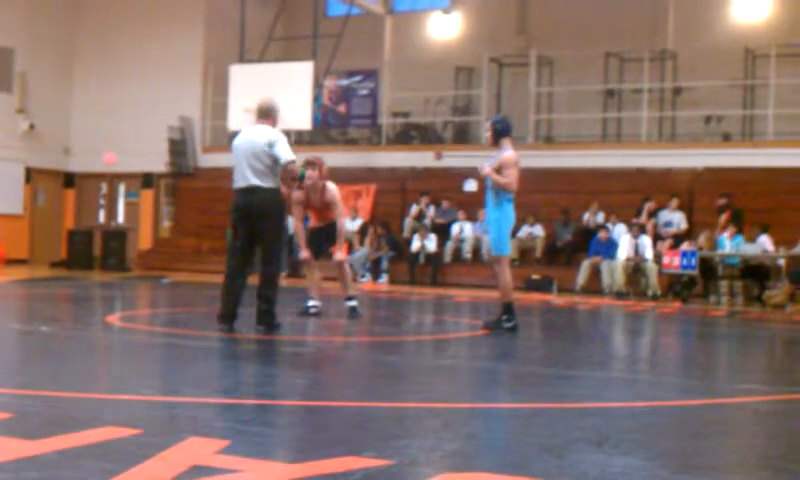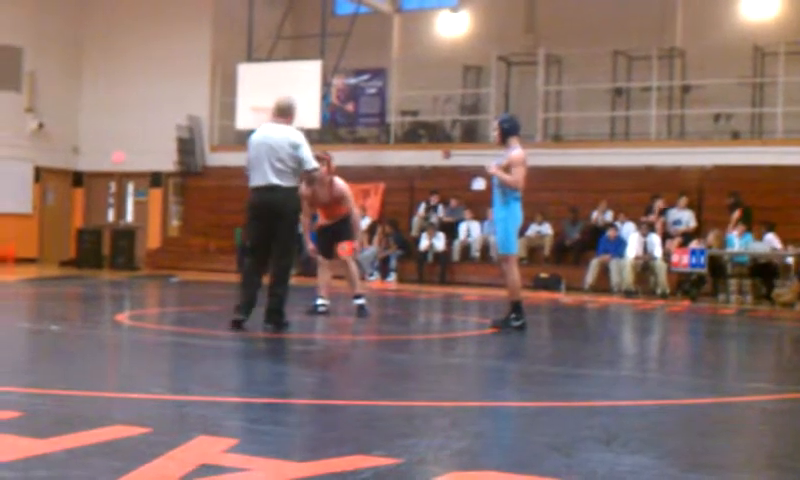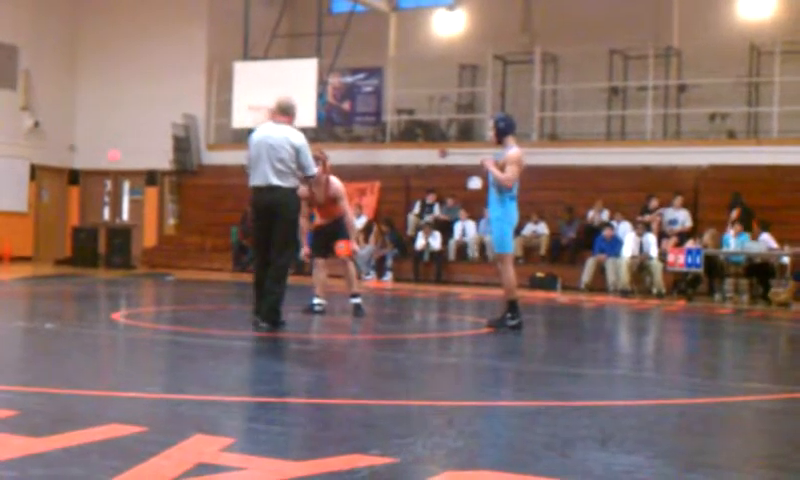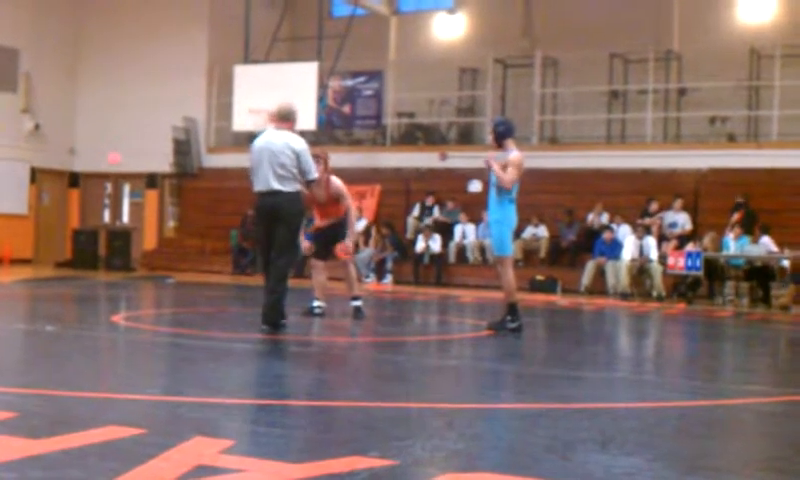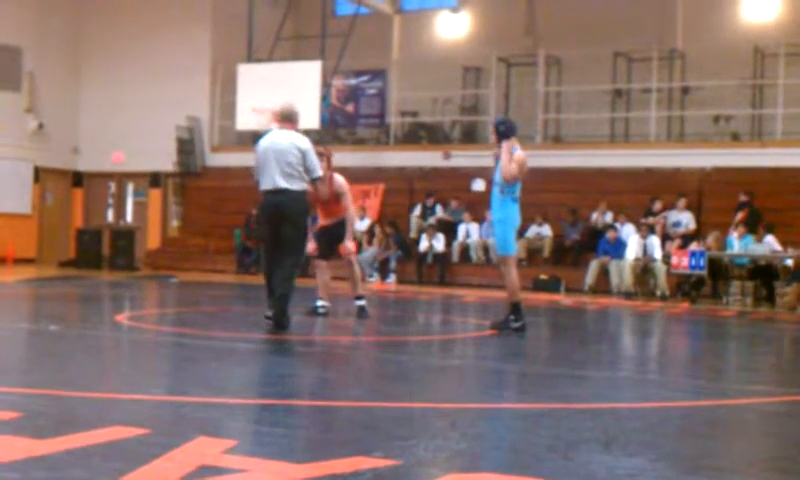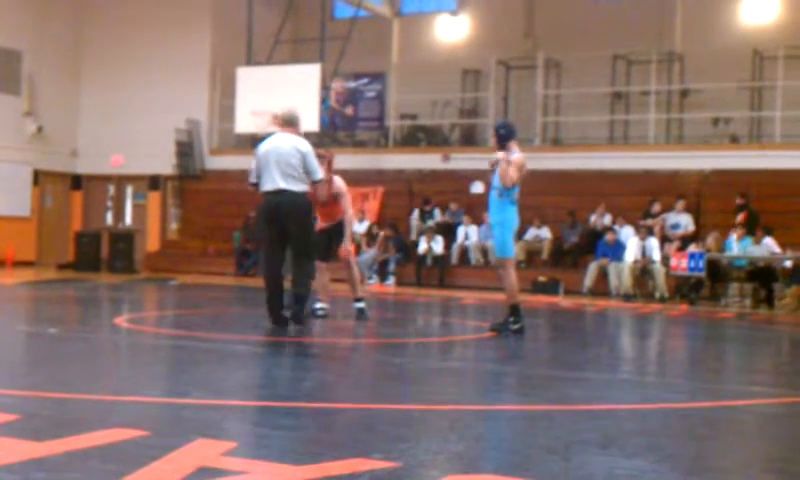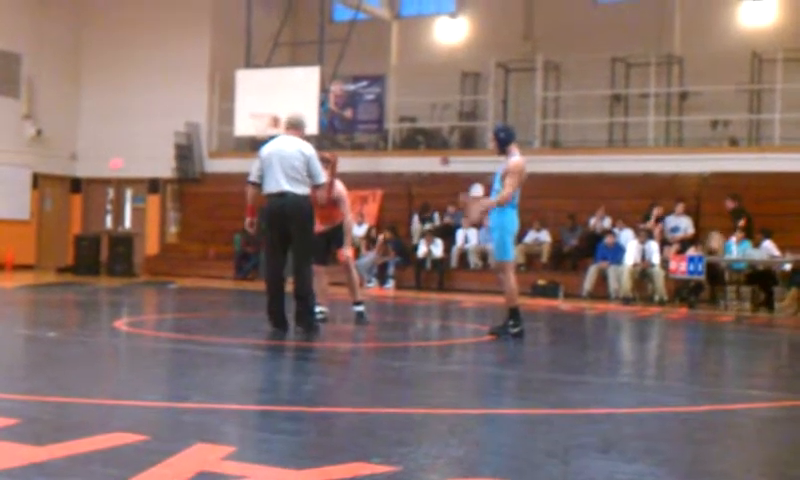
dt=0.3s
person 1, frame 1
left shoulder: (239, 137)
right shoulder: (274, 135)
right elbow: (289, 166)
left hip: (242, 197)
right hip: (268, 198)
left knee: (237, 258)
right knee: (270, 260)
left ankle: (226, 317)
right ankle: (265, 318)
person 1, frame 2
left shoulder: (255, 135)
right shoulder: (295, 136)
left elbow: (249, 169)
right elbow: (312, 171)
right wrist: (298, 177)
left hip: (258, 196)
right hip: (285, 197)
left knee: (255, 254)
right knee: (282, 257)
left ankle: (243, 309)
right ankle: (274, 316)
person 1, frame 3
left shoulder: (255, 135)
right shoulder: (296, 137)
left elbow: (250, 168)
right elbow: (310, 175)
right wrist: (297, 177)
left hip: (259, 195)
right hip: (285, 197)
left knee: (261, 255)
right knee: (281, 257)
left ankle: (260, 310)
right ankle: (270, 315)
person 1, frame 4
left shoulder: (258, 142)
right shoulder: (297, 142)
left elbow: (253, 175)
right elbow: (311, 179)
right wrist: (306, 191)
left hip: (263, 201)
right hip: (289, 201)
left knee: (269, 258)
right knee: (282, 259)
left ankle: (276, 313)
right ankle: (271, 316)
person 1, frame 5
left shoulder: (262, 142)
right shoulder: (301, 141)
left elbow: (257, 177)
right elbow: (315, 177)
left hip: (269, 200)
right hip: (294, 200)
left knee: (272, 257)
right knee: (291, 257)
left ankle: (277, 309)
right ankle: (277, 308)
person 1, frame 6
left shoulder: (263, 146)
right shoulder: (302, 145)
left elbow: (253, 183)
right elbow: (317, 181)
left wrist: (259, 209)
left hip: (270, 202)
right hip: (296, 201)
left knee: (273, 259)
right knee: (303, 257)
left ankle: (277, 316)
right ankle: (296, 307)
person 1, frame 7
left shoulder: (266, 148)
right shoulder: (305, 148)
left elbow: (253, 184)
right elbow: (319, 185)
left wrist: (250, 213)
left hip: (273, 205)
right hip: (299, 204)
left knee: (274, 263)
right knee: (302, 262)
left ankle: (278, 320)
right ankle: (305, 319)
person 2, frame 1
left shoulder: (508, 155)
right shoulder: (502, 155)
left elbow: (511, 185)
left wrist: (490, 174)
right wrist: (490, 174)
left hip: (501, 213)
right hip: (496, 213)
left knee: (501, 263)
right knee: (498, 264)
left ankle: (509, 316)
right ankle: (506, 314)
person 2, frame 2
left shoulder: (517, 154)
right shoulder: (509, 154)
left elbow: (518, 183)
left wrist: (496, 172)
right wrist: (497, 172)
left hip: (508, 212)
right hip: (503, 212)
left knee: (510, 262)
right knee: (506, 262)
left ankle: (518, 314)
right ankle: (514, 313)
person 2, frame 3
left shoulder: (513, 153)
right shoulder: (505, 153)
left elbow: (508, 182)
left wrist: (490, 167)
right wrist: (492, 166)
left hip: (504, 211)
right hip: (498, 211)
left knee: (505, 261)
right knee: (502, 262)
left ankle: (514, 314)
right ankle: (510, 312)
person 2, frame 4
left shoulder: (514, 156)
right shoulder: (505, 156)
left elbow: (507, 184)
left wrist: (495, 165)
right wrist: (493, 166)
left hip: (503, 214)
right hip: (497, 214)
left knee: (505, 264)
right knee: (502, 264)
left ankle: (513, 317)
right ankle: (510, 315)
person 2, frame 5
left shoulder: (517, 155)
right shoulder: (509, 153)
left elbow: (507, 176)
right elbow: (501, 178)
left wrist: (505, 152)
right wrist: (500, 156)
left hip: (506, 214)
right hip: (500, 213)
left knee: (508, 264)
right knee: (505, 264)
left ankle: (516, 316)
right ankle: (513, 314)
person 2, frame 6
left shoulder: (516, 158)
right shoulder: (508, 157)
left elbow: (509, 183)
left wrist: (501, 163)
right wrist: (496, 165)
left hip: (505, 216)
right hip: (499, 216)
left knee: (507, 266)
right knee: (504, 267)
left ankle: (516, 318)
right ankle: (513, 316)
person 2, frame 7
left shoulder: (516, 162)
right shoulder: (509, 162)
left elbow: (507, 195)
left wrist: (482, 206)
right wrist: (482, 203)
left hip: (505, 220)
right hip: (500, 220)
left knee: (506, 269)
right knee: (504, 270)
left ankle: (515, 322)
right ankle: (512, 320)
person 3, frame 1
left shoulder: (331, 190)
right shoulder: (298, 193)
left elbow: (340, 220)
right elbow: (298, 222)
left wrist: (340, 249)
right wrist: (303, 249)
left hip: (334, 224)
right hip: (316, 225)
left knee: (340, 260)
right knee: (309, 260)
left ankle: (351, 302)
right ankle: (314, 303)
person 3, frame 2
left shoulder: (339, 186)
right shoulder: (306, 188)
left elbow: (354, 212)
right elbow: (305, 216)
left wrist: (357, 240)
right wrist: (308, 241)
left hip: (344, 221)
right hip: (325, 224)
left knee: (347, 258)
right knee: (322, 261)
left ankle: (360, 301)
right ankle: (322, 302)
person 3, frame 3
left shoulder: (335, 185)
right shoulder: (303, 190)
left elbow: (347, 213)
right elbow: (303, 218)
left wrist: (353, 241)
right wrist: (304, 245)
left hip: (340, 222)
right hip: (321, 224)
left knee: (346, 256)
right knee: (318, 261)
left ankle: (356, 300)
right ankle: (319, 301)
person 3, frame 4
left shoulder: (335, 184)
left elbow: (351, 209)
left wrist: (350, 238)
right wrist: (303, 239)
left hip: (340, 224)
right hip: (321, 226)
left knee: (346, 259)
right knee: (316, 263)
left ankle: (356, 303)
right ankle: (319, 304)
person 3, frame 5
left shoulder: (338, 182)
left elbow: (350, 210)
left wrist: (349, 238)
right wrist: (310, 240)
left hip: (342, 222)
right hip: (324, 225)
left knee: (350, 258)
right knee: (320, 263)
left ankle: (360, 302)
right ankle: (322, 303)
person 3, frame 6
left shoulder: (337, 184)
left elbow: (348, 212)
left wrist: (347, 241)
left hip: (340, 224)
right hip: (322, 226)
left knee: (349, 260)
right knee: (320, 264)
left ankle: (359, 304)
right ankle: (322, 305)
person 3, frame 7
left shoulder: (338, 188)
left elbow: (347, 217)
left wrist: (347, 246)
left hip: (338, 227)
right hip: (320, 229)
left knee: (347, 264)
right knee: (318, 268)
left ankle: (358, 307)
right ankle: (321, 308)
